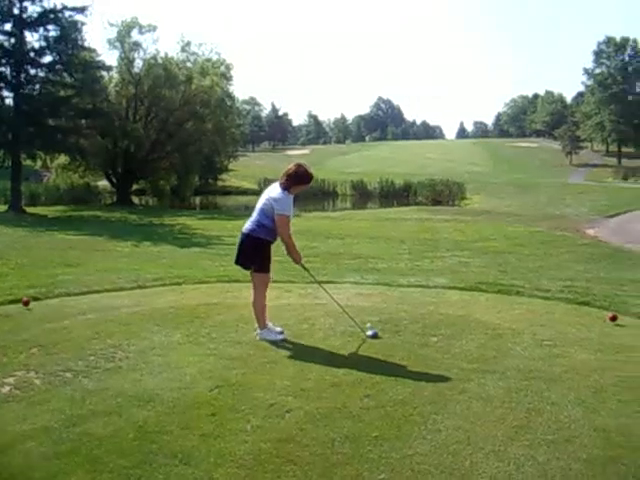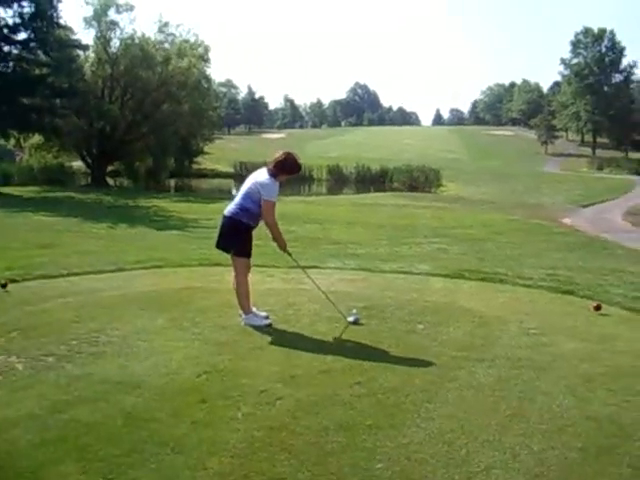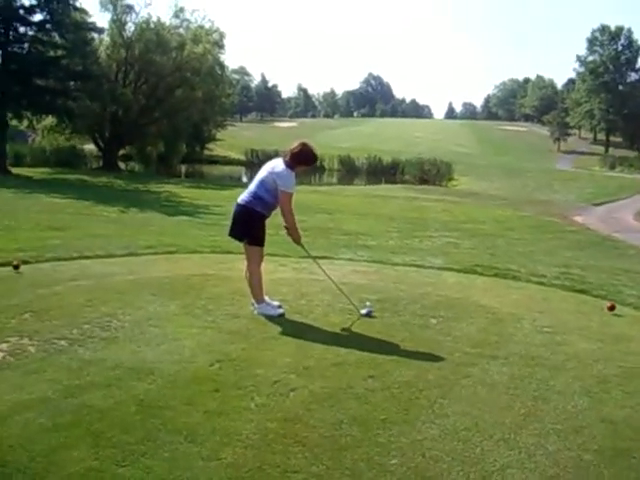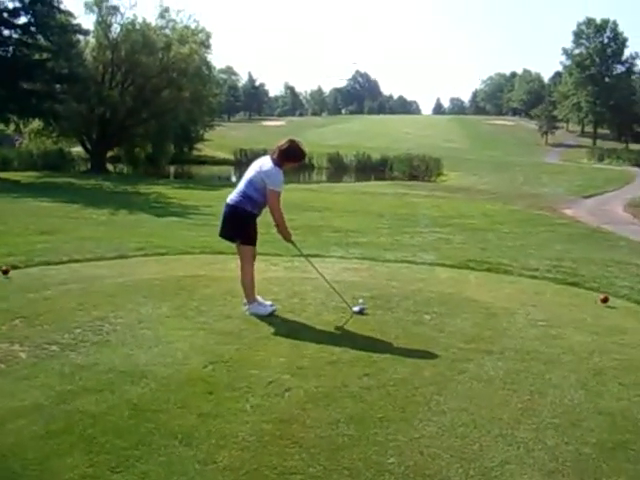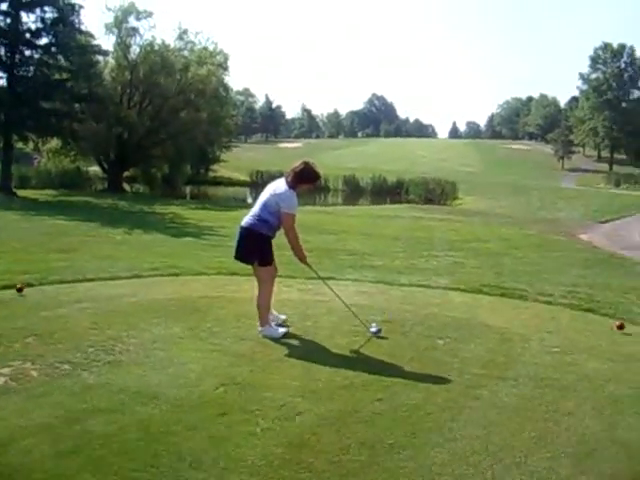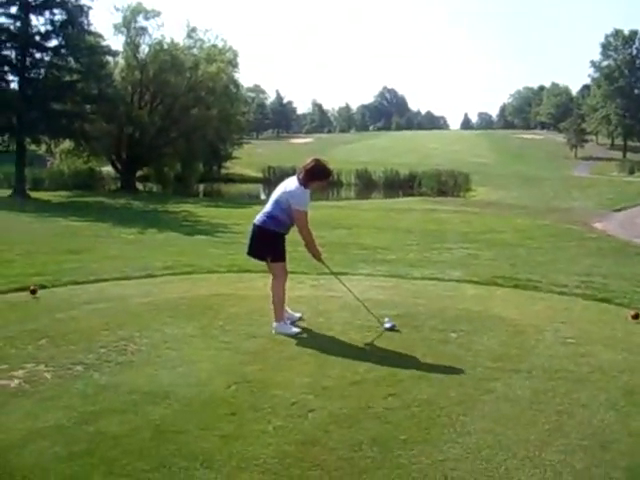
dt=0.3s
person 1, frame 1
left shoulder: (278, 188)
right shoulder: (283, 198)
left elbow: (281, 228)
right elbow: (283, 232)
left wrist: (290, 248)
right wrist: (294, 253)
left hip: (257, 239)
right hip: (256, 241)
left knee: (262, 283)
right knee: (260, 286)
left ankle: (264, 323)
right ankle: (262, 330)
person 1, frame 2
left shoulder: (264, 173)
right shoulder: (270, 184)
left elbow: (264, 214)
right elbow: (269, 218)
left wrist: (275, 235)
right wrist: (280, 240)
left hip: (237, 221)
right hip: (238, 224)
left knee: (242, 269)
right knee: (242, 271)
left ankle: (247, 308)
right ankle: (247, 314)
person 1, frame 3
left shoulder: (278, 163)
right shoulder: (286, 175)
left elbow: (281, 205)
right elbow: (286, 209)
left wrist: (289, 227)
right wrist: (295, 232)
left hip: (248, 210)
right hip: (252, 214)
left knee: (255, 259)
right knee: (255, 261)
left ankle: (259, 298)
right ankle: (260, 304)
person 1, frame 4
left shoulder: (266, 161)
right shoulder: (274, 173)
left elbow: (269, 203)
right elbow: (274, 207)
left wrist: (280, 225)
right wrist: (284, 230)
left hip: (238, 209)
right hip: (242, 213)
left knee: (249, 258)
right knee: (248, 261)
left ankle: (252, 298)
right ankle: (251, 304)
person 1, frame 5
left shoulder: (281, 183)
right shoulder: (288, 196)
left elbow: (286, 226)
right elbow: (289, 230)
left wrist: (295, 248)
right wrist: (300, 252)
left hip: (254, 232)
right hip: (257, 235)
left knee: (271, 273)
right knee: (266, 281)
left ankle: (267, 314)
right ankle: (265, 326)
person 1, frame 6
left shoulder: (297, 183)
right shoulder: (298, 193)
left elbow: (301, 224)
right elbow: (302, 226)
left wrist: (310, 244)
right wrist: (314, 249)
left hip: (271, 230)
right hip: (268, 232)
left knee: (280, 274)
right knee: (280, 277)
left ankle: (282, 311)
right ankle: (280, 322)
